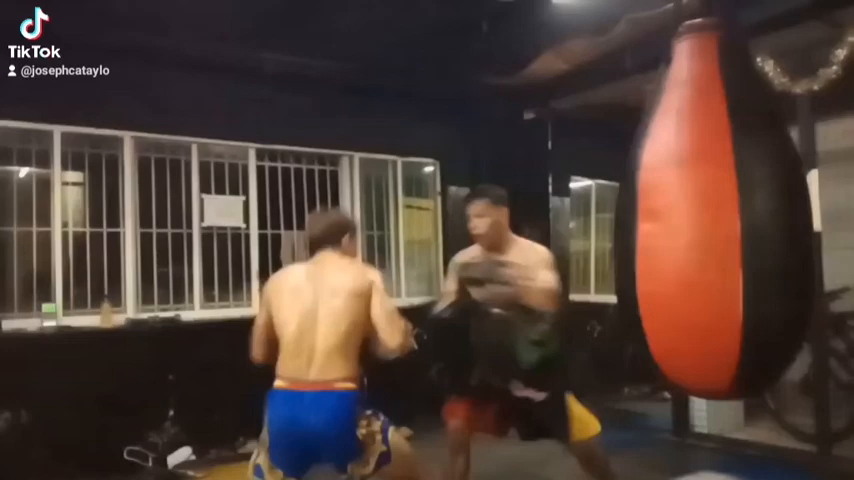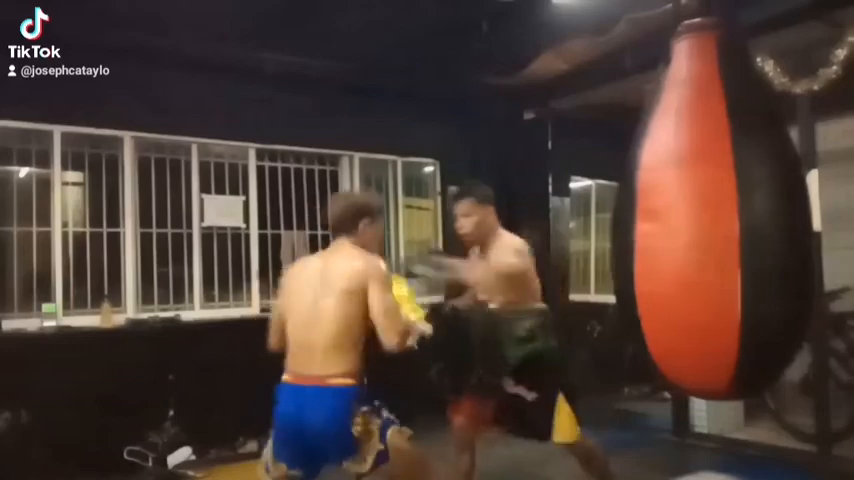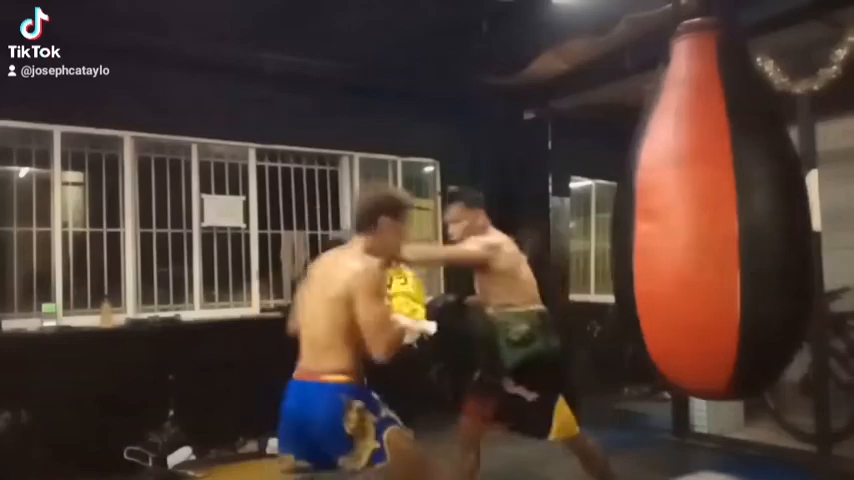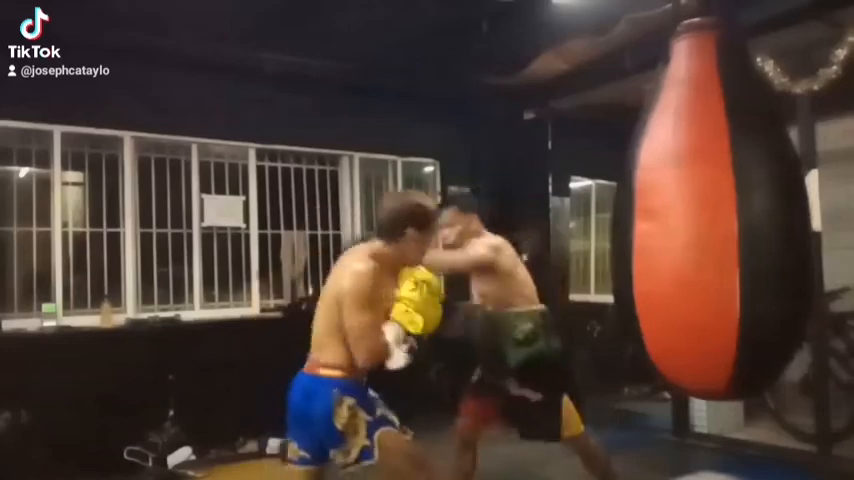
dt=0.1s
person 1, frame 1
left shoulder: (535, 255)
right shoulder: (463, 260)
left elbow: (549, 303)
right elbow: (446, 304)
left wrist: (507, 279)
right wrist: (447, 311)
left knee: (578, 436)
right knee: (458, 431)
person 1, frame 2
left shoulder: (512, 248)
right shoulder: (474, 255)
left elbow: (485, 277)
left wrist: (441, 265)
right wrist: (460, 305)
left hip: (529, 354)
left knee: (569, 437)
right knee: (463, 428)
person 1, frame 3
left shoulder: (492, 246)
right shoulder: (476, 250)
left elbow: (436, 254)
left hip: (531, 352)
right hip: (499, 354)
left knee: (568, 434)
right knee: (470, 429)
person 1, frame 4
left shoulder: (492, 248)
right shoulder: (478, 254)
left elbow: (451, 262)
left hip: (532, 353)
right hip: (499, 356)
left knee: (572, 433)
right knee: (465, 431)
person 2, frame 1
left shoulder: (277, 281)
right shoulder: (365, 276)
left elbow: (259, 355)
right elbow: (397, 344)
left hip: (285, 405)
right hip: (338, 406)
person 2, frame 2
left shoulder: (297, 270)
right shoulder: (369, 266)
left elbow: (277, 341)
right elbow: (394, 339)
right wrist: (414, 326)
left hip: (291, 402)
right hip: (337, 403)
person 2, frame 3
left shoulder: (324, 261)
right shoulder: (364, 268)
right elbow: (383, 351)
right wrist: (403, 323)
left hip: (299, 397)
right hip: (340, 400)
person 2, frame 4
left shoulder: (361, 258)
right shoulder: (363, 271)
right elbow: (367, 355)
right wrist: (397, 329)
left hip: (306, 390)
right hip: (335, 395)
